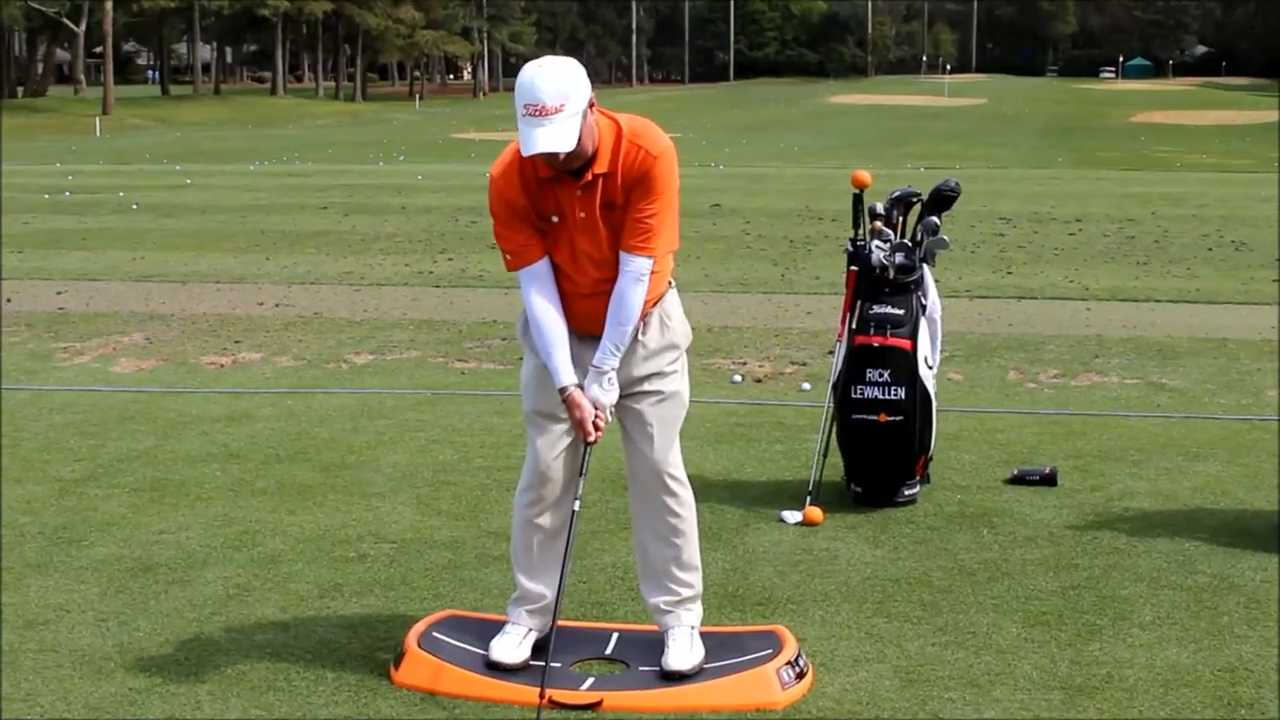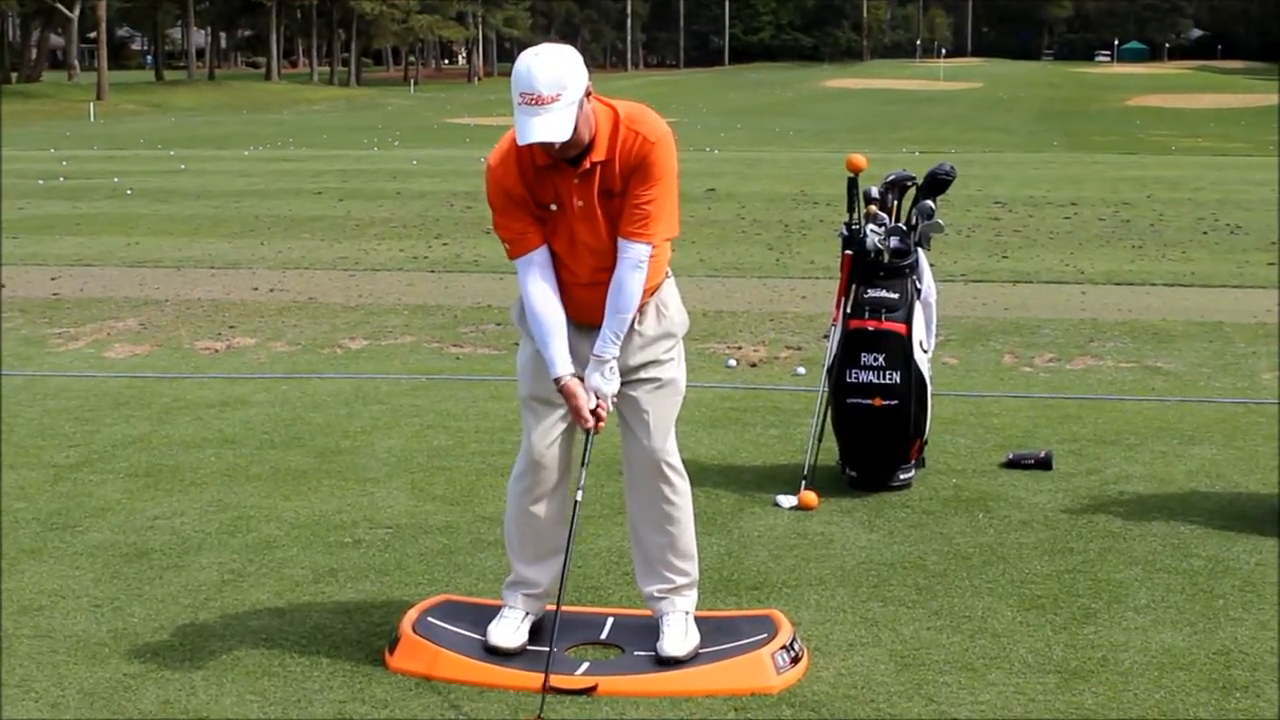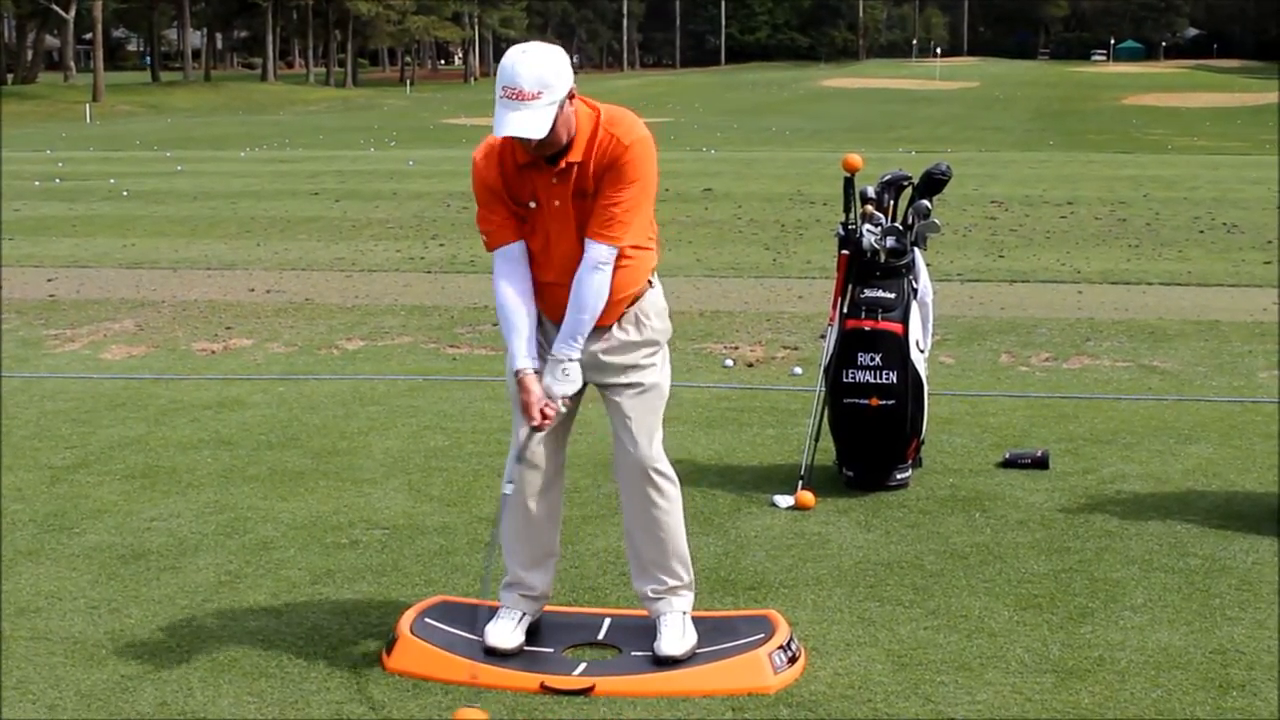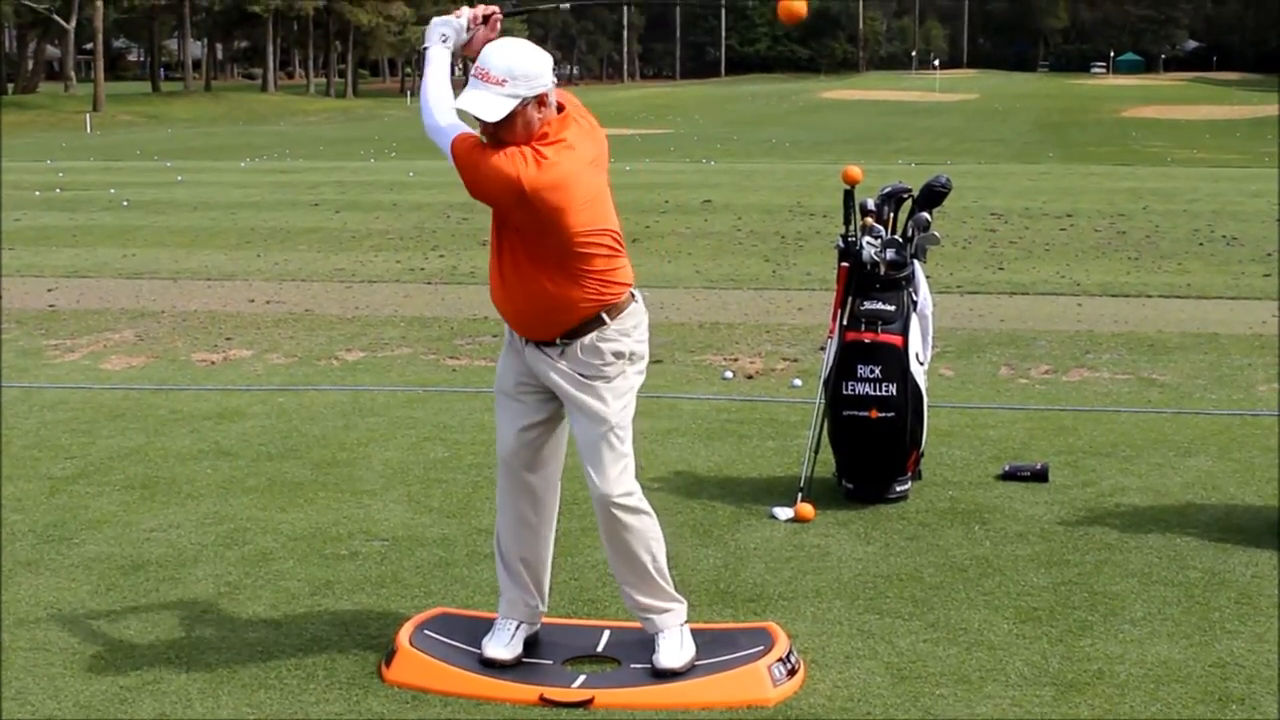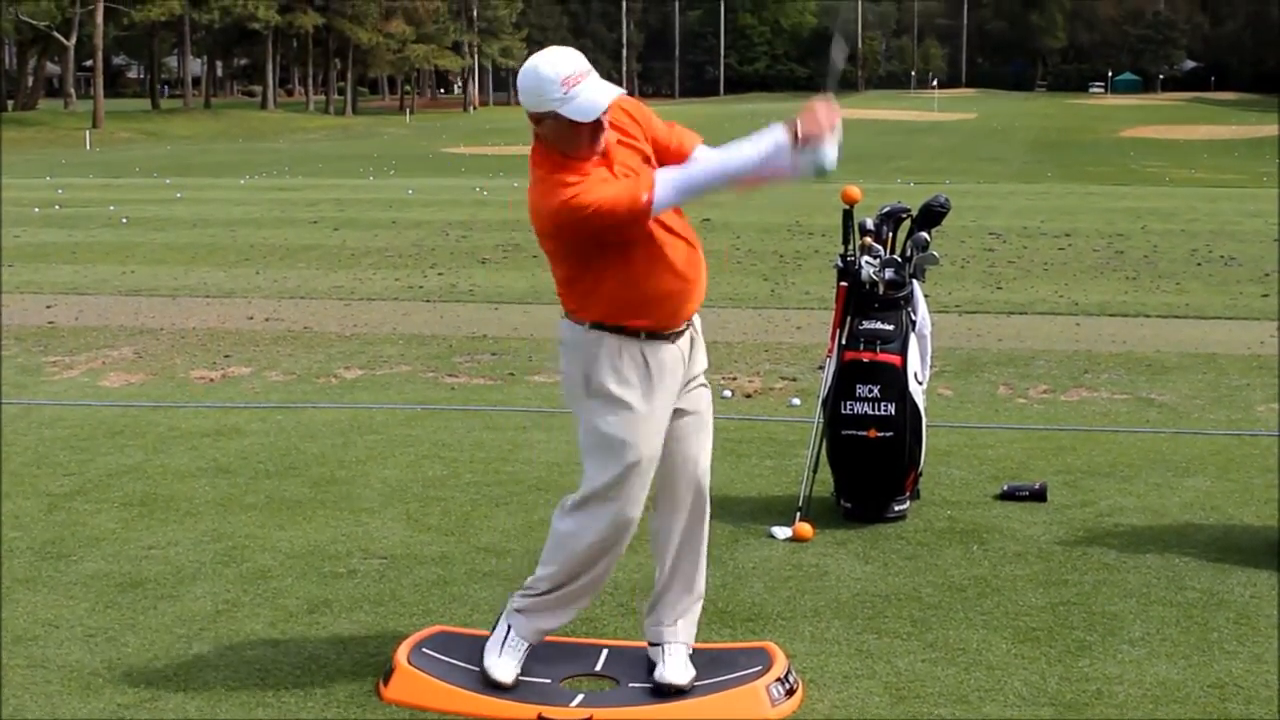
dt=0.7s
person 1, frame 1
left shoulder: (647, 151)
right shoulder: (509, 178)
left elbow: (635, 272)
right elbow: (537, 287)
left wrist: (605, 373)
right wrist: (567, 386)
left hip: (644, 327)
right hip: (558, 331)
left knee: (659, 471)
right knee: (543, 474)
left ankle: (678, 616)
right ankle: (528, 613)
person 1, frame 2
left shoulder: (645, 138)
right shoulder: (506, 166)
left elbow: (634, 259)
right elbow: (534, 275)
left wrist: (606, 362)
right wrist: (564, 375)
left hip: (642, 318)
right hip: (554, 321)
left knee: (655, 458)
right knee: (539, 457)
left ankle: (674, 602)
right ankle: (524, 597)
person 1, frame 3
left shoulder: (624, 142)
right shoulder: (491, 162)
left elbow: (598, 262)
right elbow: (510, 270)
left wrist: (569, 361)
right wrist: (526, 368)
left hip: (626, 321)
right hip: (541, 322)
left knee: (643, 461)
right knee: (529, 460)
left ankle: (671, 602)
right ankle: (521, 598)
person 1, frame 4
left shoulder: (520, 177)
right shoulder: (567, 112)
left elbow: (438, 126)
right elbow: (479, 118)
left hip: (598, 345)
right hip: (529, 338)
left knee: (611, 487)
right knee: (519, 470)
left ankle: (665, 617)
right ankle: (519, 612)
person 1, frame 5
left shoulder: (626, 119)
right shoulder: (560, 200)
left elbow: (702, 160)
right elbow: (681, 190)
left wrist: (787, 148)
right wrist: (784, 138)
left hip: (681, 339)
right hip: (616, 355)
left knee: (689, 487)
right knee: (614, 499)
left ankle: (671, 636)
right ankle: (524, 620)
